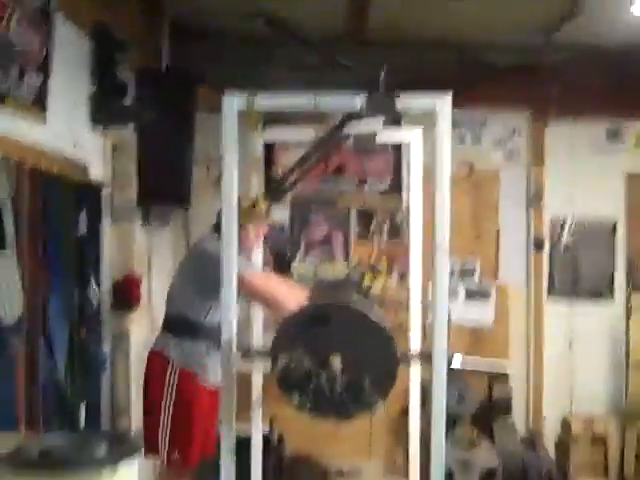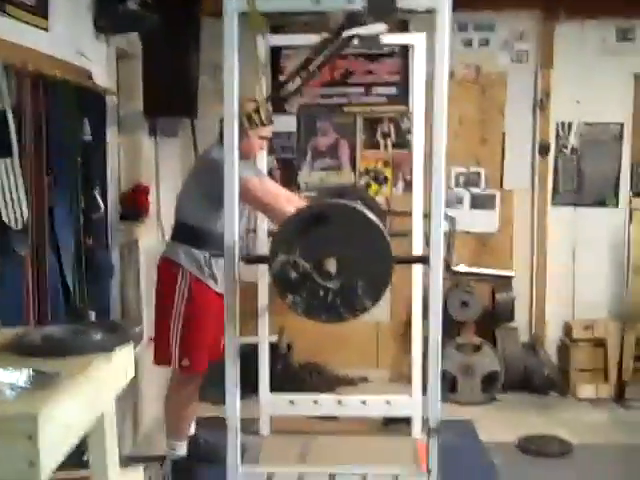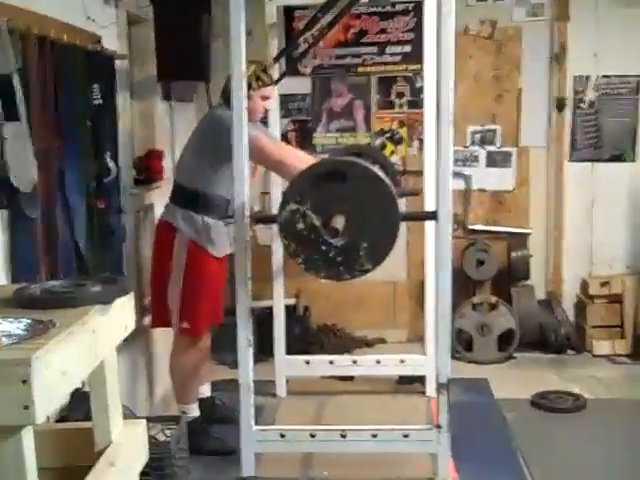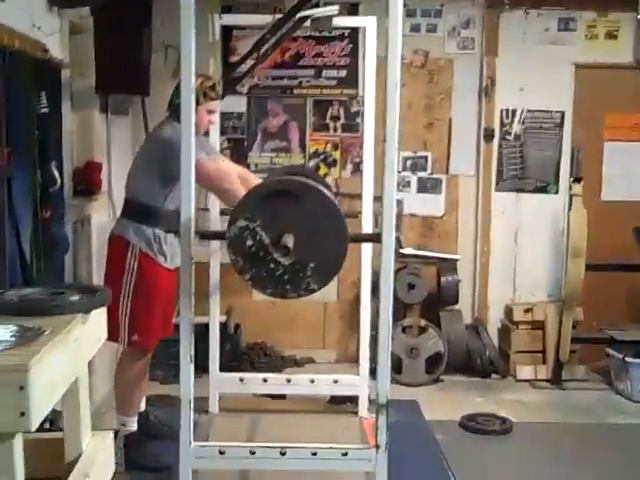
dt=0.7s
person 1, frame 1
right shoulder: (211, 252)
left elbow: (276, 284)
right elbow: (265, 293)
left hip: (206, 366)
right hip: (180, 364)
left knee: (192, 452)
person 1, frame 2
left shoulder: (243, 164)
right shoulder: (218, 161)
left elbow: (283, 195)
right elbow: (268, 203)
left hip: (212, 272)
right hip: (189, 271)
left knee: (198, 366)
right knee: (186, 368)
left ankle: (188, 438)
person 1, frame 3
left shoulder: (247, 127)
right shoulder: (222, 122)
left elbow: (289, 153)
right elbow: (277, 159)
left hip: (213, 235)
right hip: (189, 234)
left knee: (204, 324)
right knee: (189, 331)
left ankle: (204, 400)
right ankle: (189, 422)
person 1, frame 4
left shoulder: (190, 140)
right shoulder: (169, 138)
left elbow: (232, 169)
right elbow: (218, 182)
left hip: (161, 248)
right hip: (139, 247)
left knee: (148, 342)
right knee: (136, 346)
left ankle: (139, 417)
right ankle: (125, 436)
